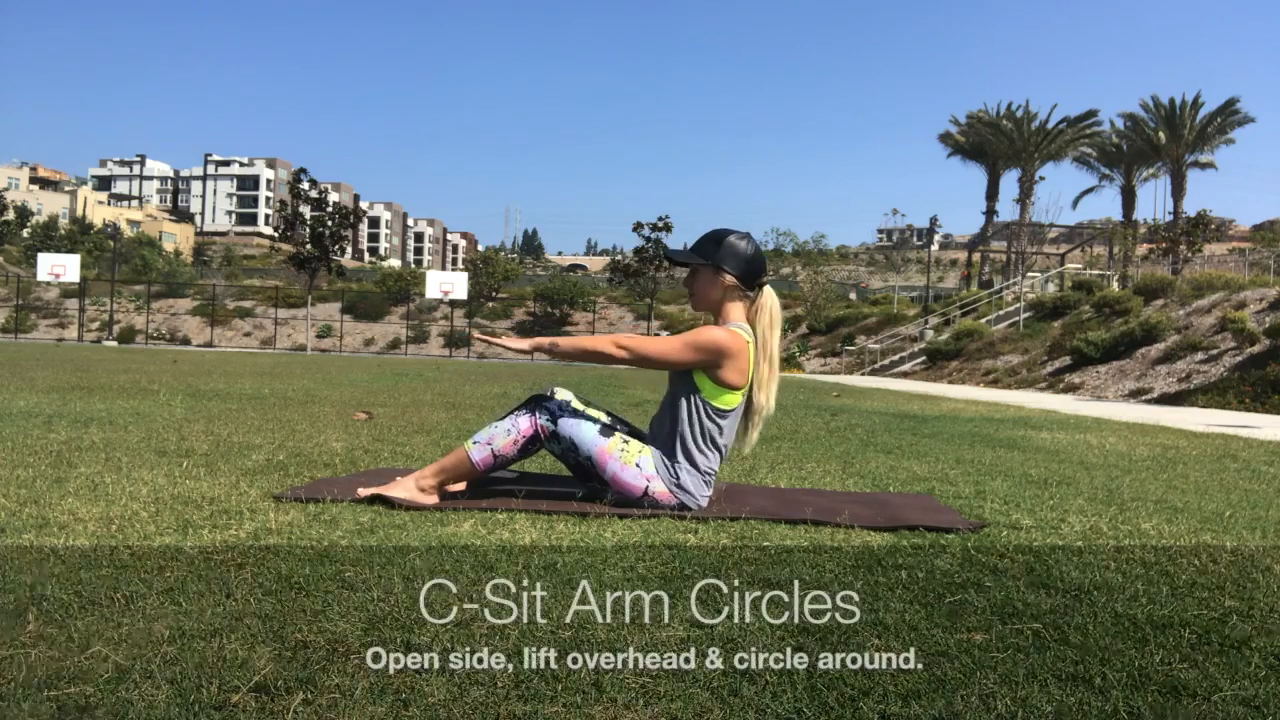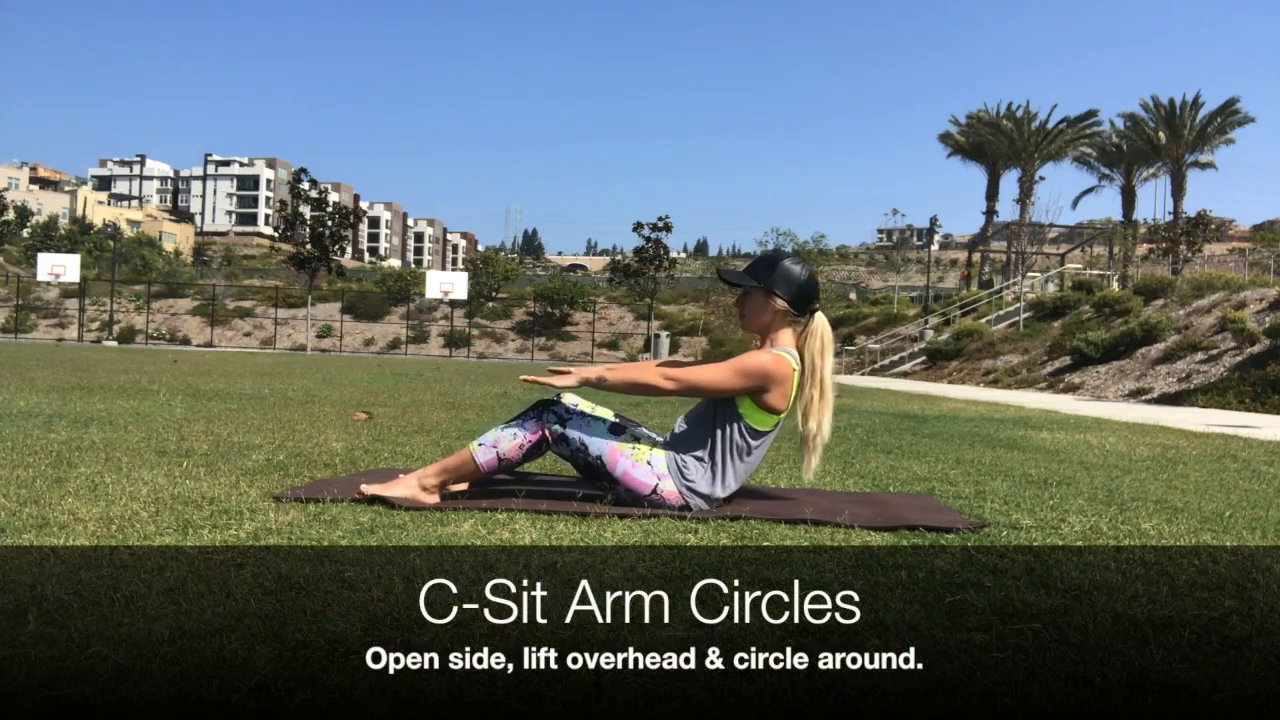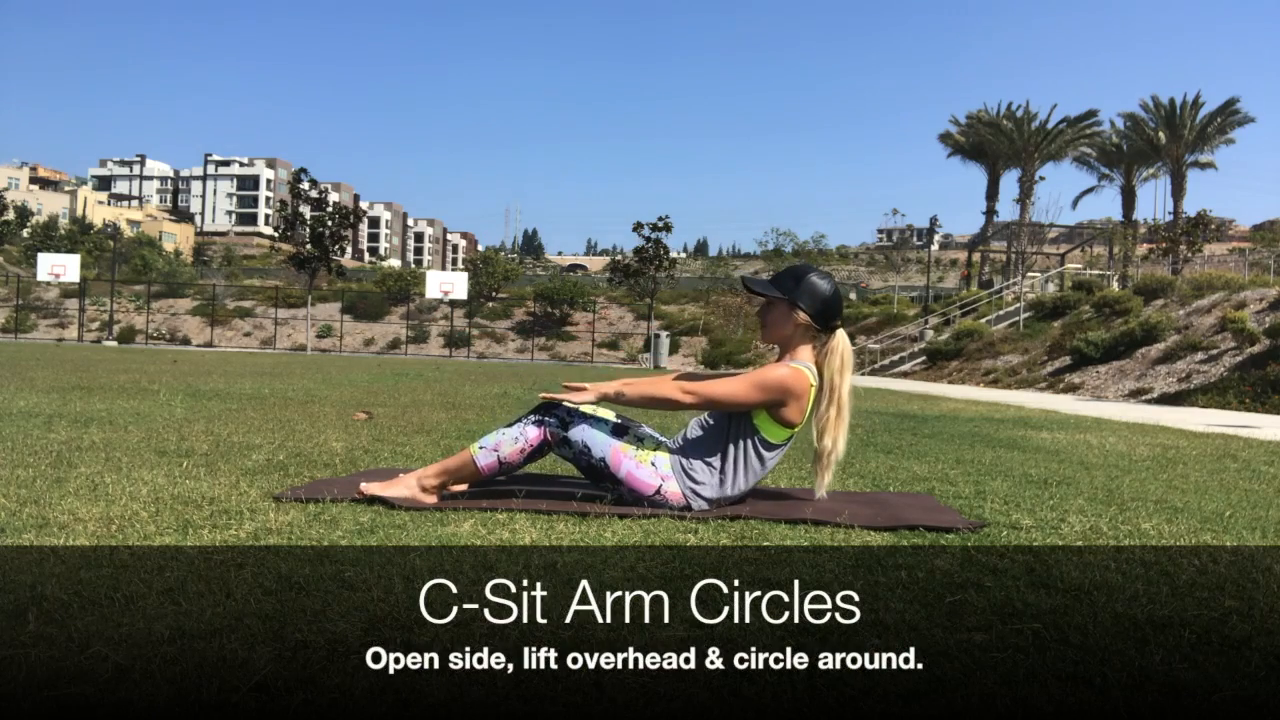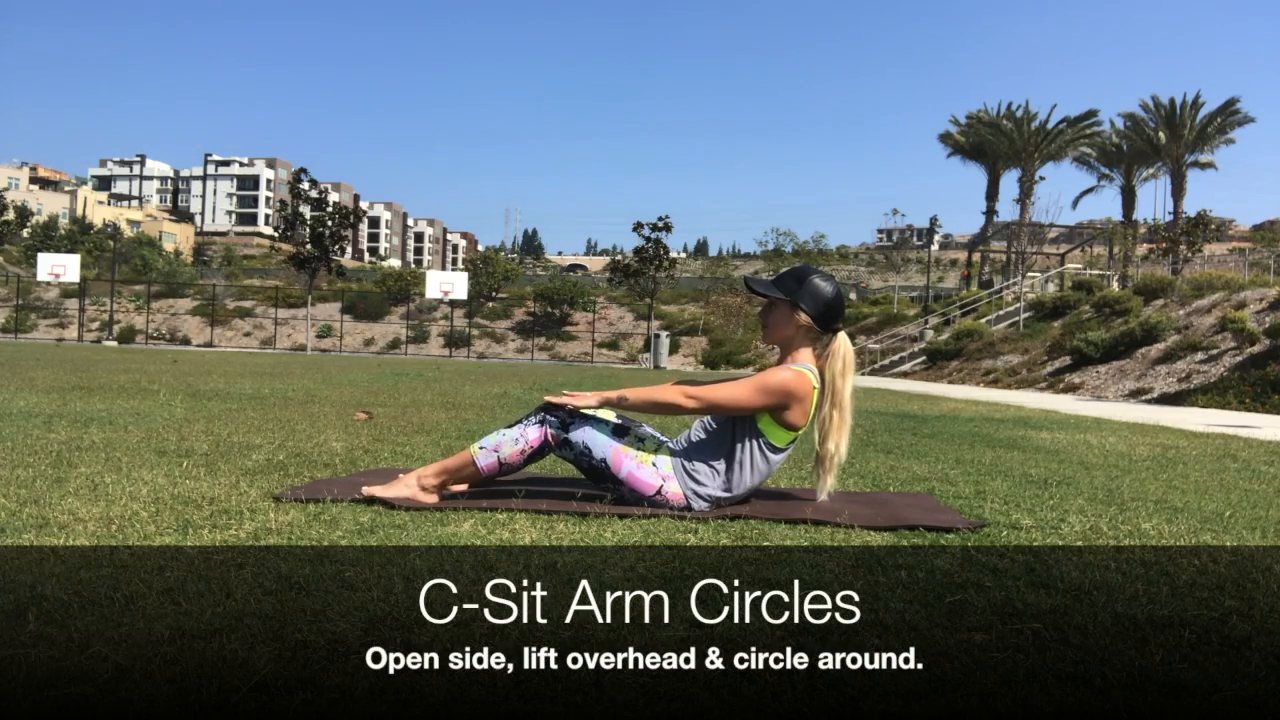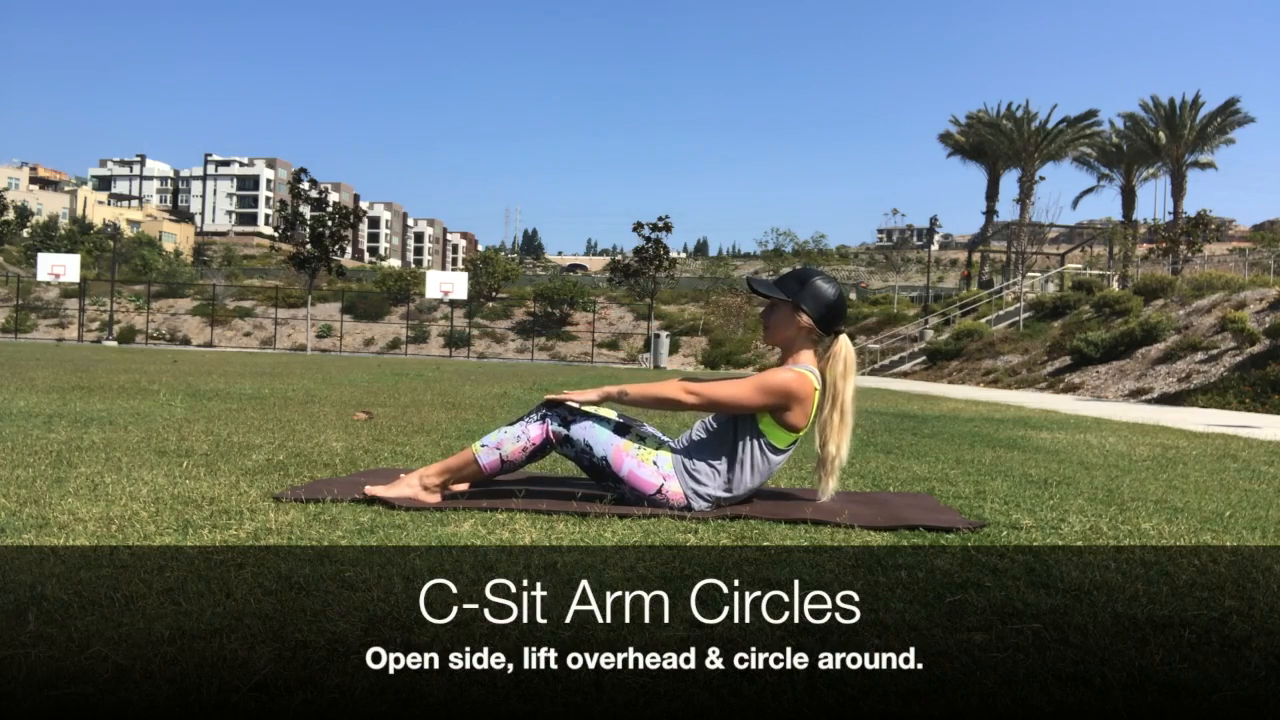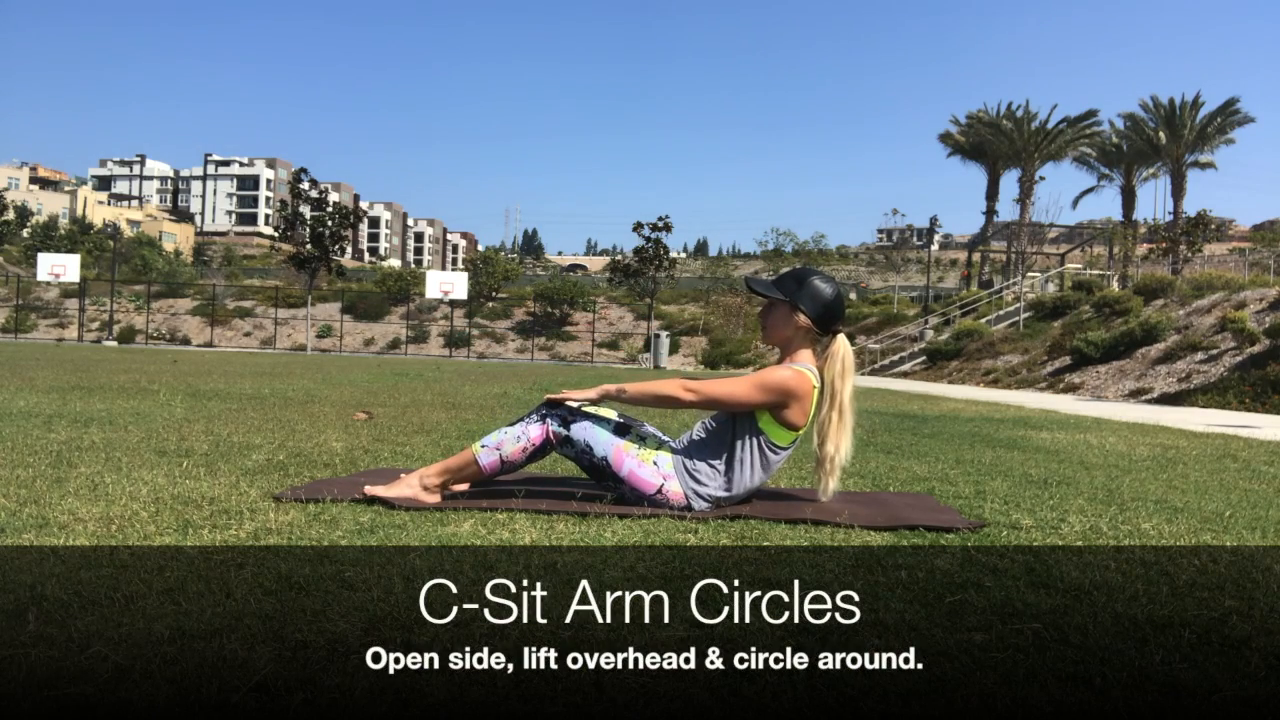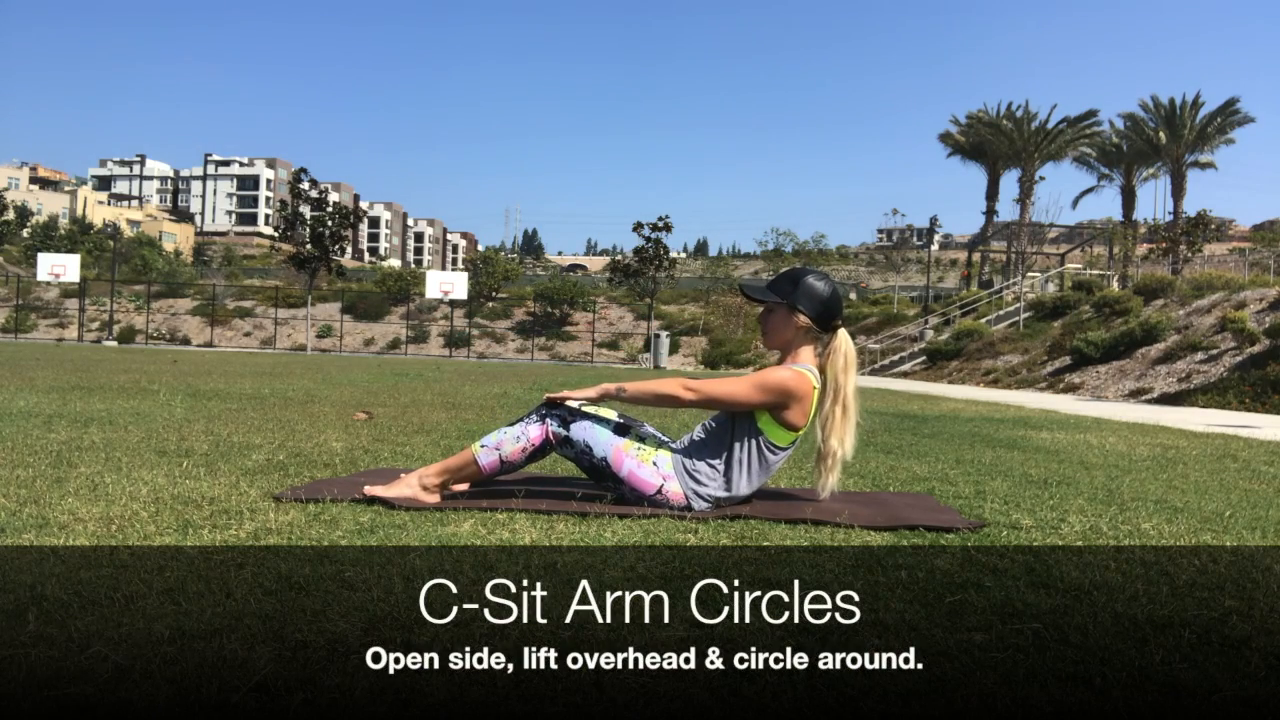
dt=0.4s
person 1, frame 1
left shoulder: (723, 342)
right shoulder: (732, 338)
left elbow: (622, 350)
right elbow: (635, 343)
left wrist: (536, 343)
right wrist: (543, 343)
left hip: (671, 487)
right hip: (667, 469)
left knee: (545, 417)
right knee: (555, 401)
left ankle: (425, 483)
right ankle: (457, 476)
person 1, frame 2
left shoulder: (771, 366)
right shoulder: (769, 362)
left elbow: (668, 381)
right elbow: (674, 365)
left wrist: (588, 377)
right wrist: (591, 372)
left hip: (678, 486)
right hip: (676, 465)
left knee: (553, 421)
right knee: (561, 408)
left ankle: (428, 481)
right ankle: (455, 475)
person 1, frame 3
left shoulder: (788, 379)
right shoulder: (782, 373)
left elbow: (686, 395)
right elbow: (693, 379)
left wrist: (606, 391)
right wrist: (610, 386)
left hip: (681, 487)
right hip: (680, 465)
left knee: (555, 422)
right knee: (563, 415)
left ankle: (428, 481)
right ankle: (457, 474)
person 1, frame 4
left shoulder: (791, 382)
right shoulder: (786, 375)
left elbow: (689, 400)
right elbow: (697, 387)
left wrist: (607, 398)
right wrist: (609, 399)
left hip: (682, 488)
right hip: (682, 466)
left knee: (556, 423)
right knee: (563, 416)
left ankle: (427, 482)
right ankle: (457, 475)
person 1, frame 5
left shoulder: (792, 383)
right shoulder: (789, 375)
left elbow: (690, 396)
right elbow: (700, 388)
left wrist: (607, 392)
right wrist: (609, 395)
left hip: (683, 486)
right hip: (682, 465)
left knee: (557, 420)
right knee: (564, 413)
left ankle: (430, 479)
right ankle: (456, 475)
person 1, frame 6
left shoulder: (790, 380)
right shoulder: (787, 374)
left elbow: (689, 393)
right elbow: (703, 389)
left wrist: (605, 390)
right wrist: (609, 394)
left hip: (683, 487)
right hip: (682, 465)
left knee: (558, 421)
right knee: (565, 411)
left ankle: (431, 480)
right ankle: (455, 475)
person 1, frame 7
left shoulder: (790, 382)
right shoulder: (790, 376)
left elbow: (688, 392)
right elbow: (703, 393)
left wrist: (605, 389)
right wrist: (606, 395)
left hip: (682, 487)
right hip: (684, 466)
left knee: (557, 422)
right knee: (566, 413)
left ankle: (429, 481)
right ankle: (455, 476)
